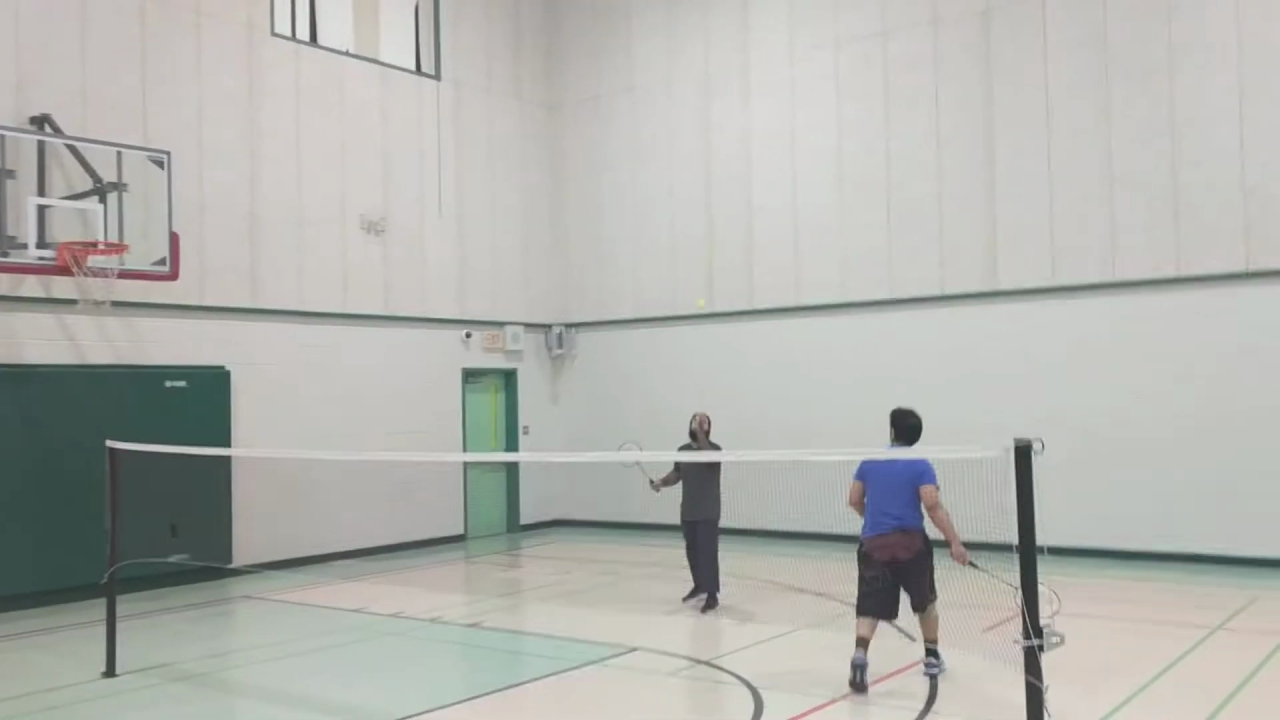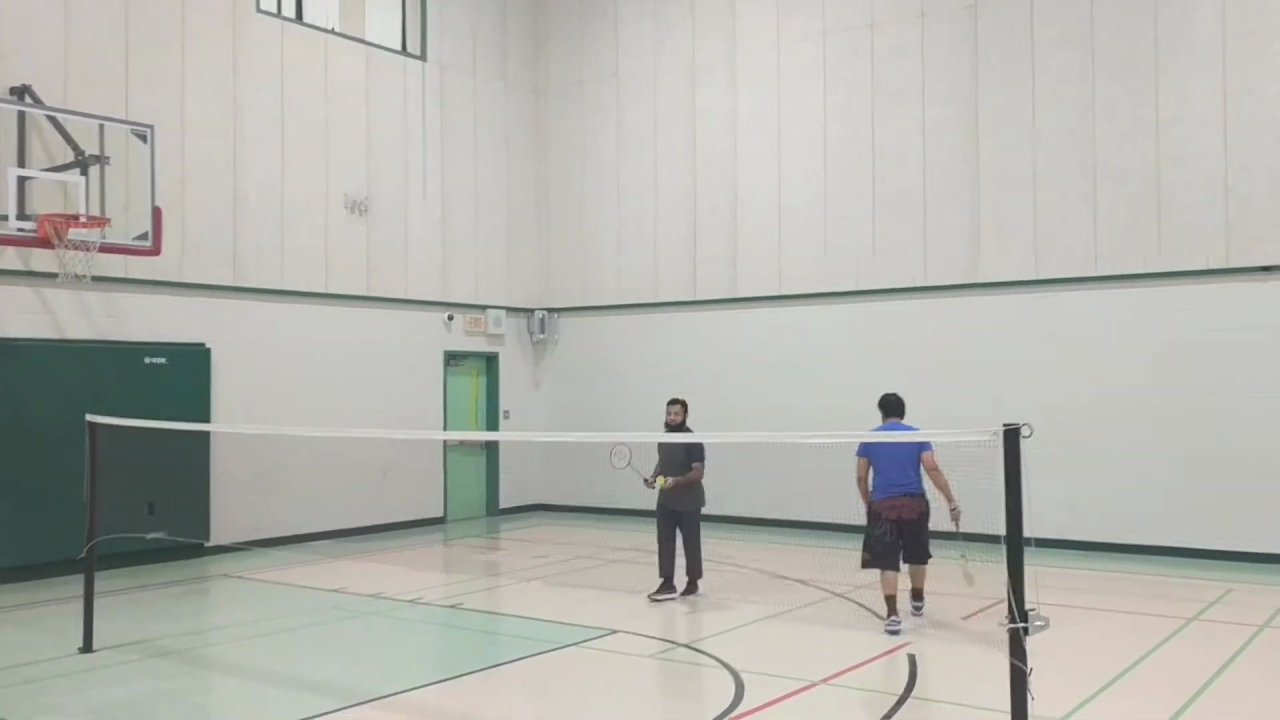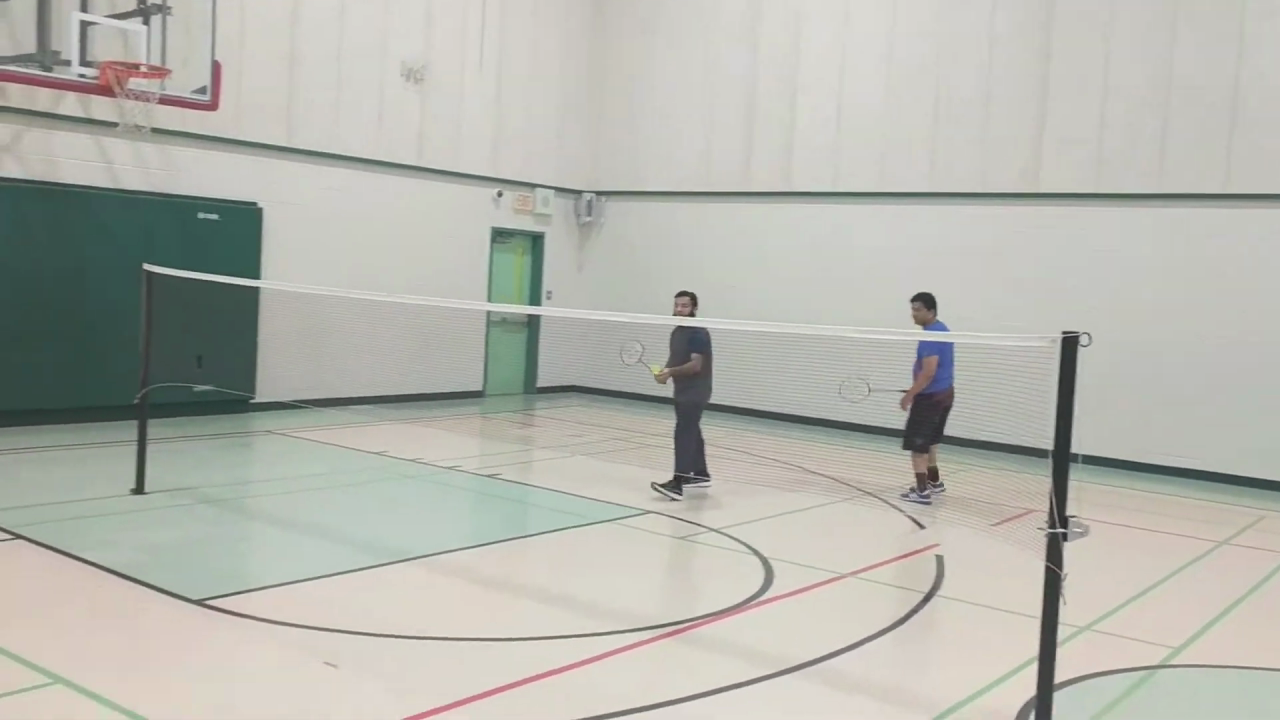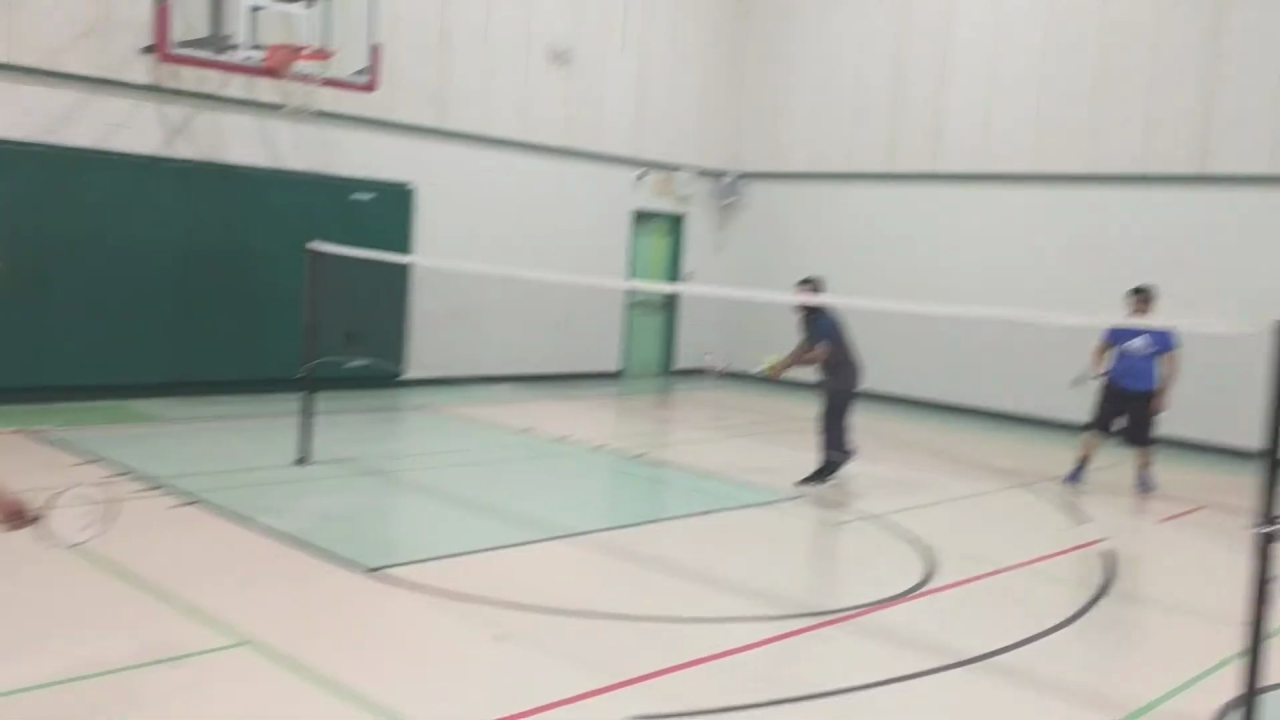
dt=1s
person 1, frame 1
left shoulder: (870, 461)
right shoulder: (921, 466)
left elbow: (855, 501)
right elbow: (933, 507)
right wrist: (955, 543)
left hip: (874, 543)
right hip: (911, 541)
left knee: (870, 610)
right knee: (924, 601)
left ankle: (861, 655)
right ankle: (932, 657)
person 1, frame 2
left shoulder: (869, 439)
left elbow: (861, 477)
right elbow: (933, 469)
left wrist: (868, 503)
right wrist: (951, 501)
left hip: (883, 506)
right hip: (914, 503)
left knee: (887, 563)
right knee: (917, 558)
left ankle: (892, 616)
right ankle: (917, 602)
person 1, frame 3
left shoulder: (930, 336)
right shoulder: (940, 330)
left elbow: (928, 371)
left wrist: (909, 396)
right wrist: (916, 390)
left hip: (931, 396)
right hip: (944, 393)
left knee: (917, 443)
right knee: (928, 440)
left ankle: (923, 491)
right ankle: (934, 481)
person 1, frame 4
left shoulder: (1162, 332)
right shoulder: (1121, 327)
left elbow: (1171, 364)
right elbow: (1101, 350)
left wrist: (1164, 394)
right wrist: (1099, 367)
left hip: (1145, 394)
right hip: (1117, 388)
left knee: (1142, 439)
right knee: (1096, 427)
left ankle: (1144, 476)
right ankle: (1080, 468)
person 2, frame 1
left shoulder: (714, 448)
right shoulder: (682, 450)
left elbow: (706, 454)
right elbow: (676, 474)
left wrist: (701, 432)
right wrist: (661, 482)
left hip: (708, 512)
right hip: (688, 511)
left knee: (708, 552)
right knee: (692, 551)
left ankle: (712, 595)
right ankle: (699, 585)
person 2, frame 2
left shoulder: (692, 441)
left elbow: (698, 473)
left wrist: (676, 480)
right wrist: (654, 477)
left hip: (689, 501)
right hip: (666, 500)
left knee: (691, 542)
right knee: (665, 540)
left ankle: (693, 581)
right ankle: (668, 584)
person 2, frame 3
left shoulder: (698, 332)
right shoulder: (676, 332)
left elbow: (696, 365)
left wrist: (671, 372)
right wrist: (665, 372)
left hip: (696, 392)
right hip: (682, 390)
left knee: (684, 434)
right knee: (691, 432)
left ankle: (677, 483)
right ankle: (701, 474)
person 2, frame 4
left shoulder: (825, 321)
right shoulder: (809, 317)
left elbow: (819, 354)
right elbow: (807, 345)
left wrist: (786, 365)
right wrist: (783, 363)
left hip: (843, 375)
right hip: (834, 374)
left knee: (832, 419)
right knee: (834, 417)
left ankle: (826, 470)
right ankle: (841, 452)
